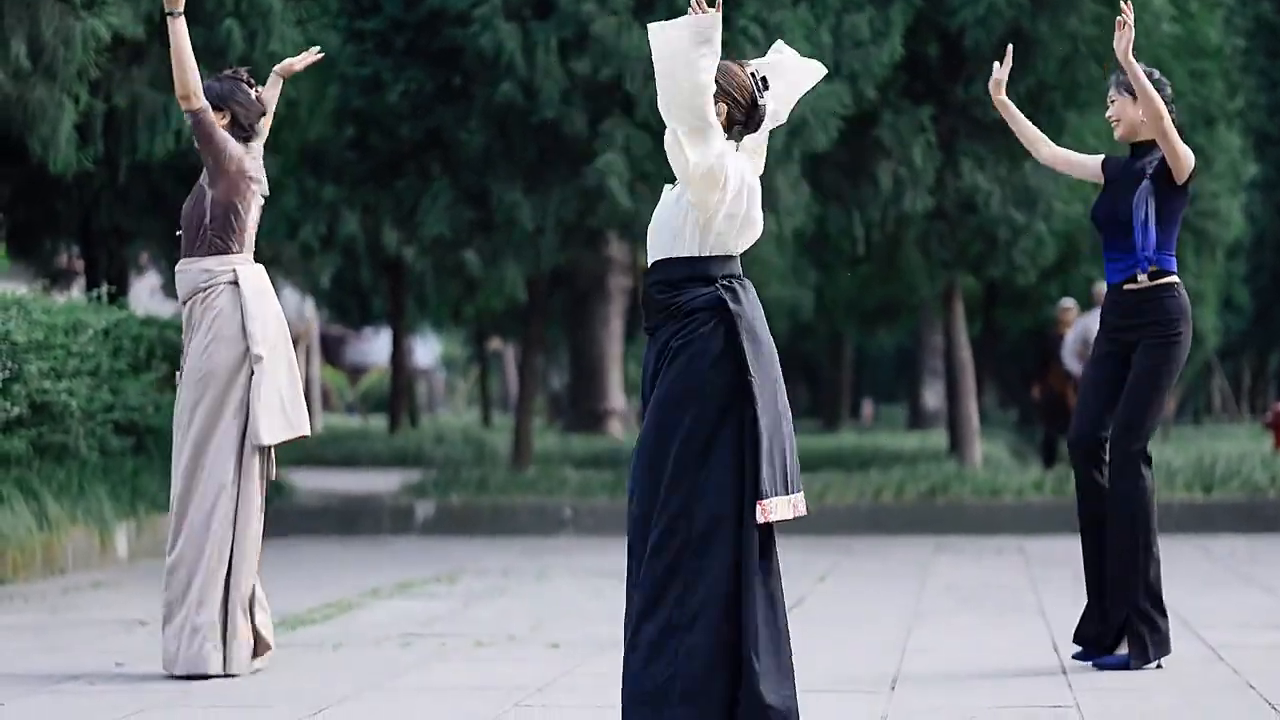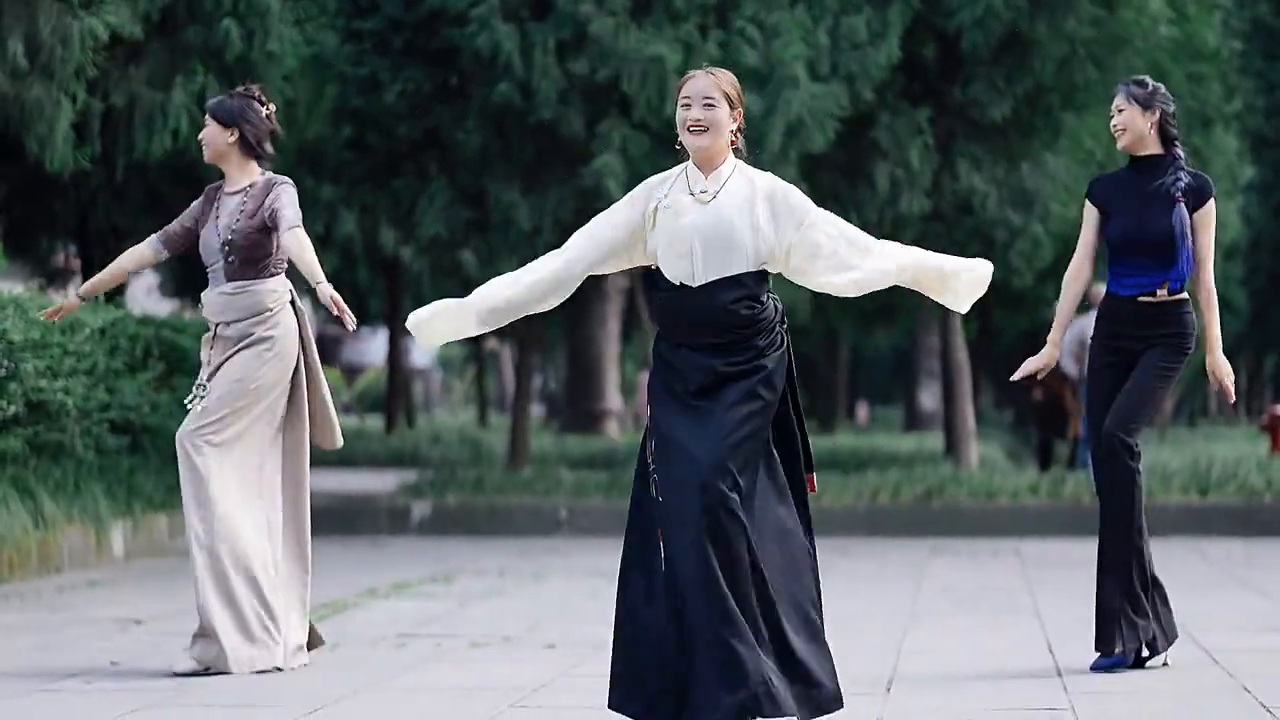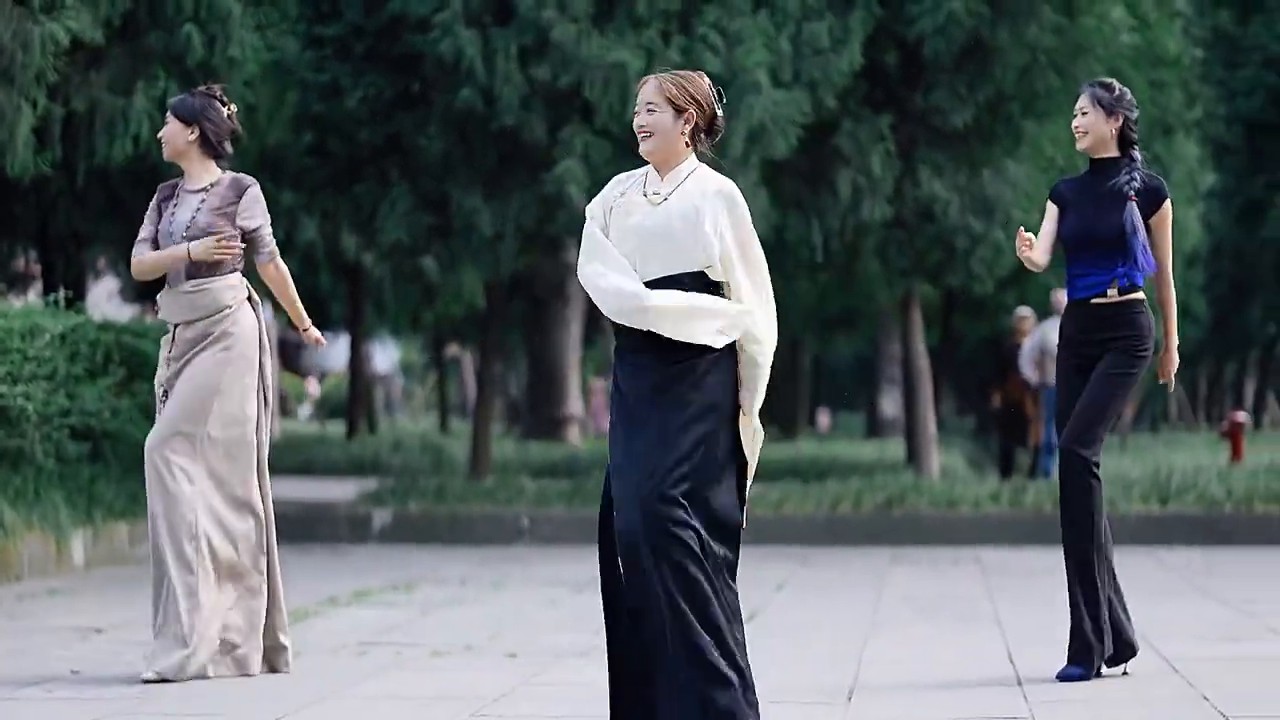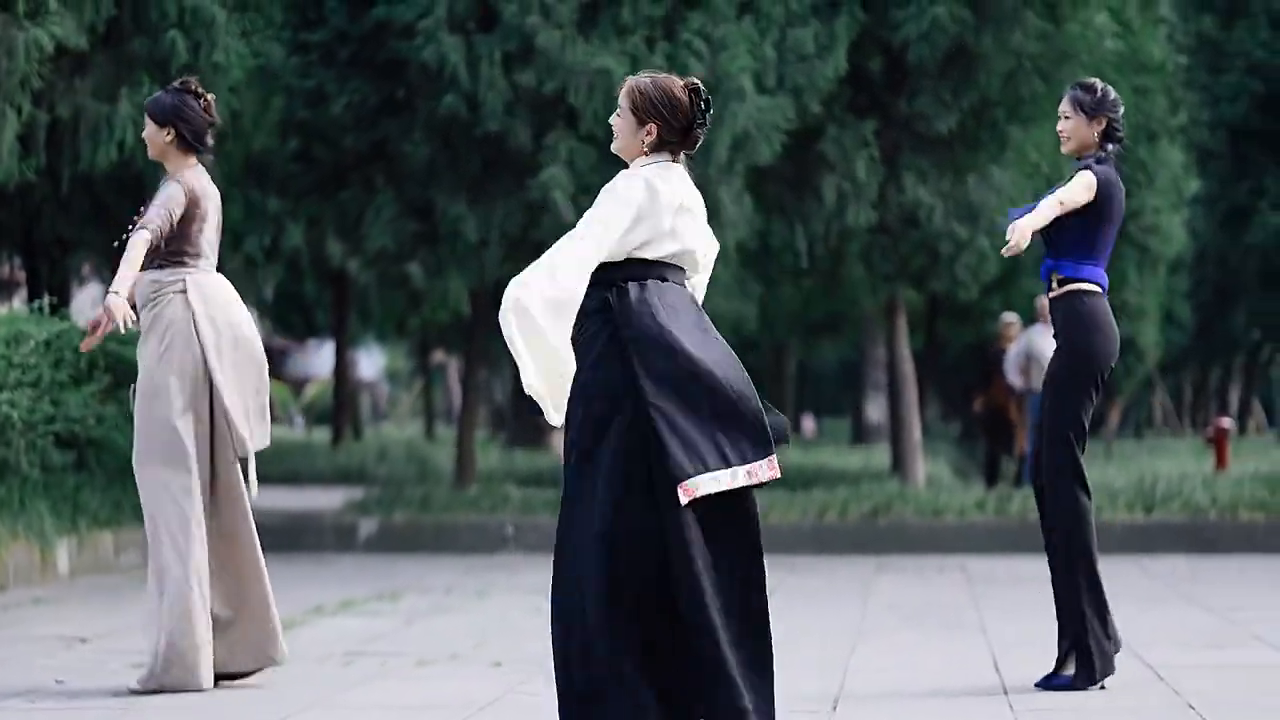
dt=0.4s
person 1, frame 1
left shoulder: (714, 168)
right shoulder: (730, 159)
left elbow: (691, 120)
right elbow: (728, 116)
right wrist: (782, 62)
left hip: (701, 341)
right hip: (714, 341)
left knee: (688, 507)
right knee: (714, 509)
person 1, frame 2
left shoulder: (764, 193)
right shoulder: (654, 195)
left elbow: (843, 249)
right elbow: (574, 258)
left wrist: (929, 267)
right wrist: (475, 307)
left hip: (745, 366)
right hip: (680, 368)
left knee: (715, 498)
right knee: (683, 513)
person 1, frame 3
left shoulder: (719, 195)
right shoulder: (614, 196)
left elbow: (751, 301)
right elbow: (600, 276)
left wrist: (746, 400)
right wrist: (680, 312)
left hip: (701, 375)
right hip: (641, 372)
left knee: (668, 516)
right knee: (637, 524)
person 1, frame 4
left shoulder: (635, 186)
right shoulder: (684, 193)
left elbow: (582, 245)
left wrist: (532, 296)
left hip: (628, 341)
right hip: (673, 344)
left knee: (617, 519)
right knee: (680, 527)
person 2, frame 1
left shoulder: (1175, 165)
right shoulder: (1116, 168)
left elbow: (1162, 119)
right elbow: (1046, 151)
left wrist: (1128, 59)
right wrist: (1002, 100)
left hip: (1160, 317)
right hip: (1117, 321)
left knee: (1127, 453)
right knee: (1085, 445)
left ankle: (1141, 630)
right ankle: (1109, 614)
person 2, frame 2
left shoulder: (1194, 186)
right shoulder: (1105, 188)
left elbow: (1204, 270)
right elbow: (1080, 266)
left wrist: (1213, 348)
right wrist: (1053, 342)
left hip: (1167, 333)
right hip: (1113, 330)
left knee: (1117, 441)
right knee: (1106, 460)
left ankle: (1128, 626)
right ankle: (1148, 620)
person 2, frame 3
left shoulder: (1149, 188)
right shoulder: (1066, 191)
left elbow: (1164, 272)
right elbow: (1042, 253)
left wrist: (1171, 342)
right wrist: (1027, 253)
left hip: (1126, 333)
right hip: (1076, 334)
left knee: (1077, 452)
right knee: (1074, 462)
left ankle: (1093, 640)
right ankle: (1109, 634)
person 2, frame 4
left shoulder: (1092, 176)
right shoulder: (1098, 181)
left elbow: (1059, 201)
left wrist: (1029, 221)
left hip: (1083, 330)
right hip: (1081, 330)
left knee: (1060, 471)
right knee: (1049, 471)
left ankle: (1086, 650)
right ankle: (1090, 638)
person 3, frame 1
left shoulder: (228, 160)
right shoulder: (247, 161)
left elbow: (188, 96)
right elbow: (259, 126)
right wrist: (279, 76)
left hip: (224, 315)
right hip: (231, 316)
left knee: (216, 464)
right knee: (229, 466)
left ankle: (214, 639)
right ankle: (235, 627)
person 3, frame 2
left shoulder: (278, 191)
right shoulder: (213, 199)
left elbow: (297, 237)
right elbow: (155, 248)
left wrist: (323, 285)
right wrist: (83, 293)
left hip: (267, 336)
right hip: (228, 341)
left knee: (204, 447)
right knee: (253, 481)
left ankle: (241, 637)
right ankle: (272, 631)
person 3, frame 3
left shoulder: (242, 190)
right shoulder: (165, 196)
left elbow: (269, 263)
right elbow: (140, 264)
left wrist: (304, 323)
right wrist: (189, 253)
left hip: (228, 336)
right hip: (183, 342)
left knee: (171, 457)
right knee: (212, 481)
left ankle: (205, 642)
right ankle: (235, 637)
person 3, frame 4
left shoulder: (179, 186)
right shoulder: (198, 187)
left elbow: (143, 238)
left wrist: (118, 293)
right wrist: (114, 304)
left hip: (182, 327)
right hip: (190, 326)
left knee: (174, 475)
right knee: (209, 481)
left ankle: (184, 654)
right ankle: (235, 640)
